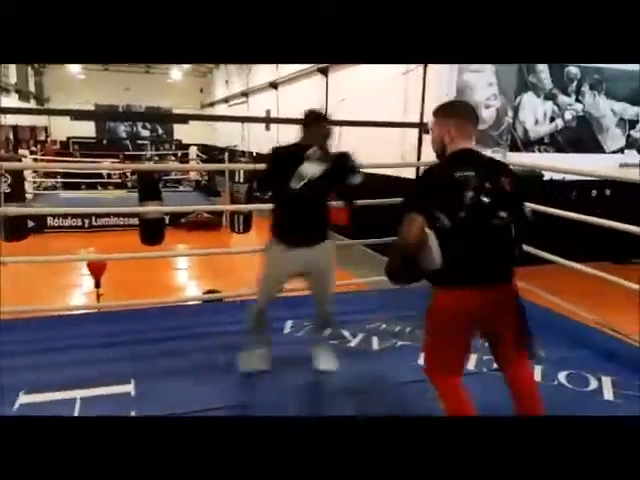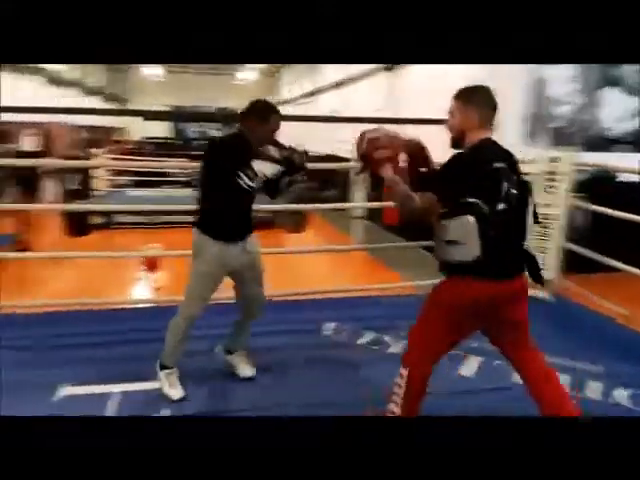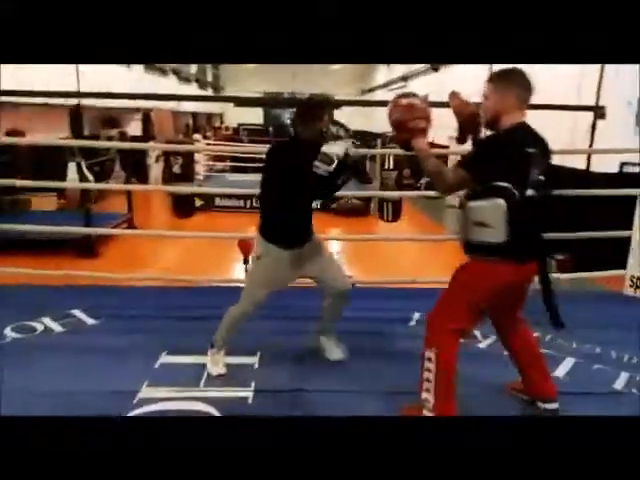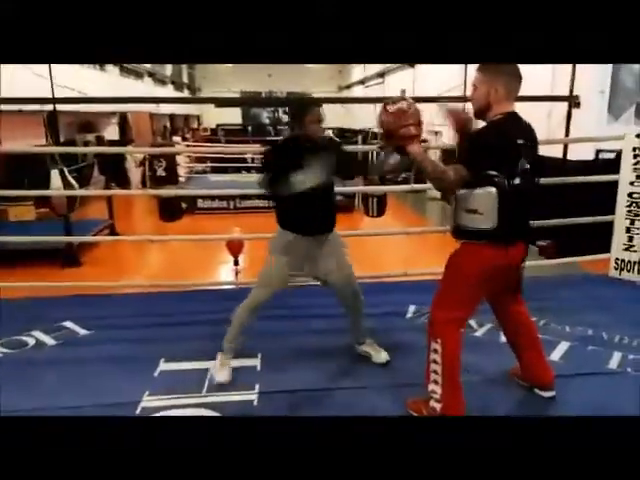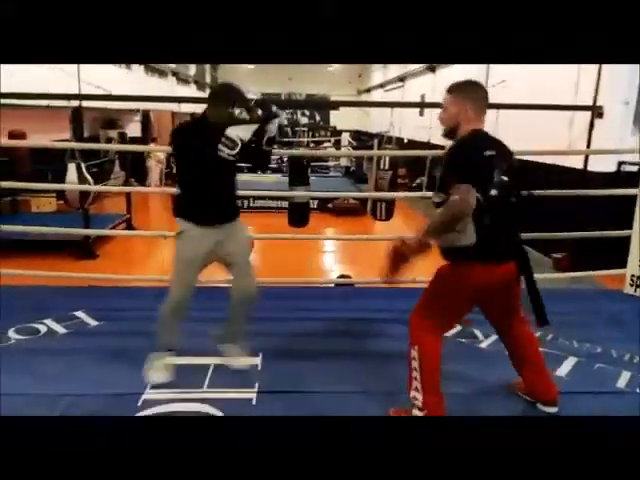
dt=0.5s
person 1, frame 1
left shoulder: (434, 176)
right shoulder: (503, 173)
left elbow: (411, 235)
right elbow: (521, 224)
left wrist: (399, 257)
left hip: (455, 292)
right hip: (501, 287)
left knee: (442, 368)
right knee: (515, 360)
person 1, frame 2
left shoulder: (464, 163)
right shoulder: (506, 161)
left elbow: (419, 206)
left wrist: (388, 174)
right wrist: (430, 175)
left hip: (468, 283)
right hip: (511, 279)
left knee: (419, 351)
right knee: (524, 354)
left ankle: (399, 413)
right ankle: (565, 412)
person 1, frame 3
left shoulder: (499, 145)
right shoulder: (536, 145)
left elbow: (446, 182)
left wrist: (419, 143)
left hip: (493, 262)
right hip: (524, 259)
left knee: (442, 328)
right knee: (509, 320)
left ankle: (438, 411)
right ankle: (542, 390)
person 1, frame 4
left shoulder: (492, 135)
right shoulder: (521, 132)
left elbow: (449, 182)
left wrist: (412, 146)
right wrist: (466, 132)
left hip: (483, 246)
right hip: (513, 242)
left knee: (444, 319)
right knee: (511, 307)
left ankle: (445, 406)
right ankle: (540, 377)
person 1, frame 5
left shoulder: (462, 152)
right shoulder: (499, 151)
left elbow: (462, 204)
left wrist: (421, 238)
left hip: (471, 264)
right hip: (506, 260)
left knee: (424, 327)
right knee: (513, 325)
left ankle: (426, 410)
right ankle: (543, 392)
person 2, frame 1
left shoulder: (331, 163)
right shoulder: (281, 157)
left elbow: (349, 191)
right elbow: (278, 193)
left wrist: (352, 175)
right wrist: (307, 171)
left hip: (318, 245)
right hip: (283, 244)
left knee: (325, 306)
right knee: (263, 302)
left ankle: (319, 345)
right ankle: (259, 347)
person 2, frame 2
left shoulder: (256, 153)
right shoulder: (219, 149)
left elbow: (271, 190)
right elbow: (234, 189)
left wrist: (287, 169)
right wrist: (263, 169)
left hip: (244, 239)
right hip: (213, 241)
left knee: (253, 301)
right knee: (191, 309)
left ankle: (232, 350)
right ankle: (167, 367)
person 2, frame 3
left shoulder: (311, 150)
right shoulder: (281, 152)
left elbow: (328, 189)
right elbow: (317, 188)
left hip: (305, 241)
right hip: (275, 245)
left knee: (341, 287)
right knee: (247, 305)
left ankle: (325, 335)
right ankle: (217, 347)
person 2, frame 4
left shoulder: (328, 147)
right shoulder: (280, 153)
left elbow: (350, 169)
right elbow: (276, 193)
right wrist: (304, 179)
left hip: (325, 237)
right hip: (292, 238)
left knee: (351, 293)
right knee: (257, 298)
left ankle: (362, 341)
right ankle: (226, 352)
person 2, frame 5
left shoulder: (232, 130)
right shoulder: (186, 133)
right elbow: (207, 167)
left wrist: (264, 128)
right wrist: (235, 134)
left hip: (230, 223)
right hip: (196, 226)
left knee: (247, 289)
right knee: (179, 295)
left ankle: (230, 342)
right ankle: (163, 351)
